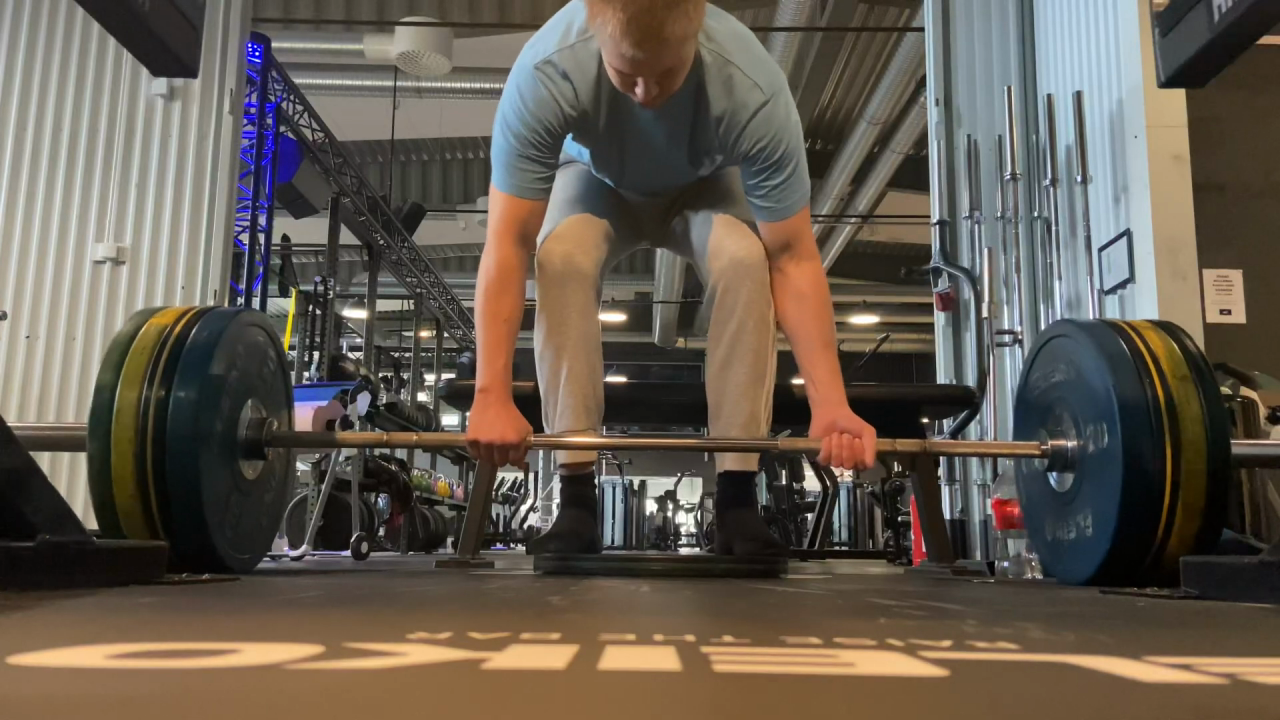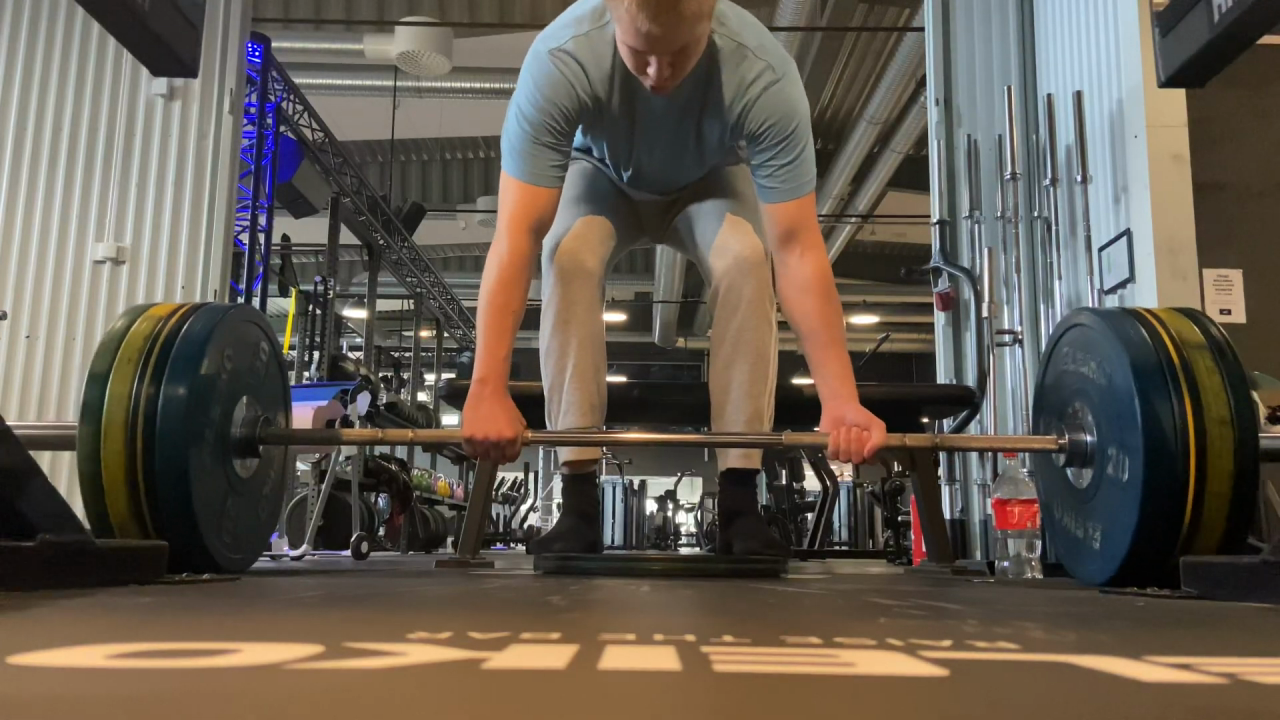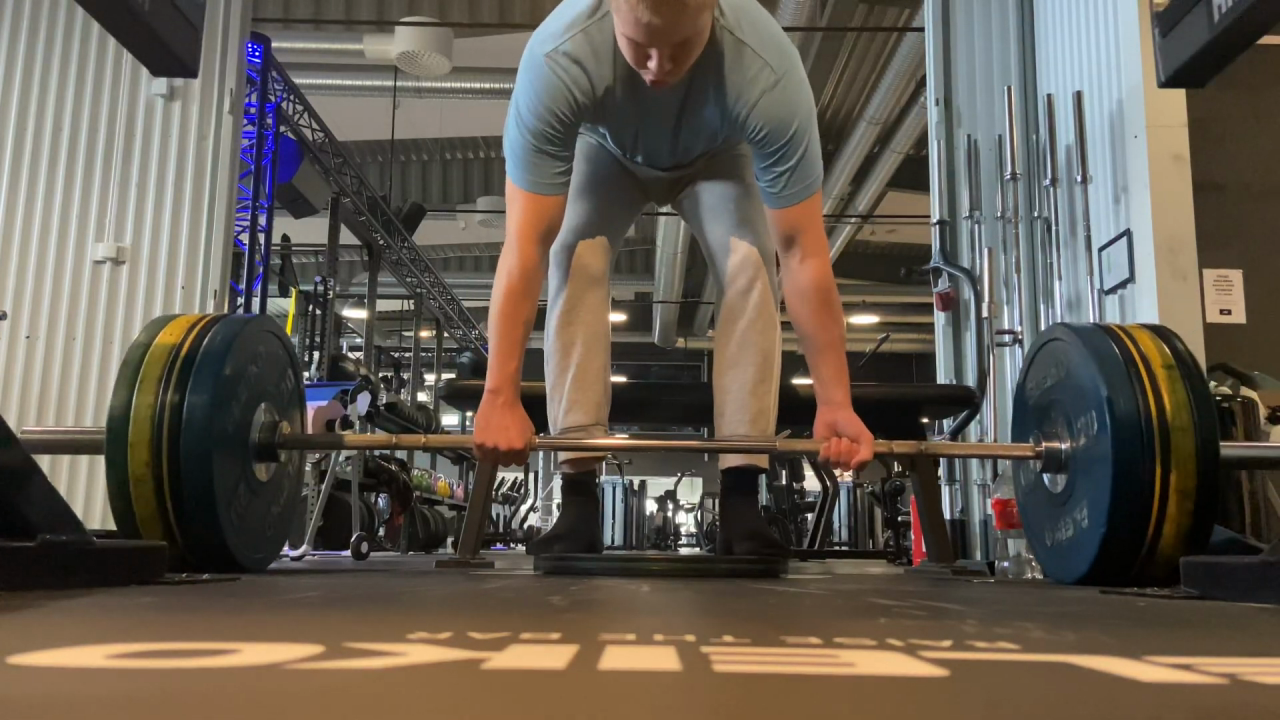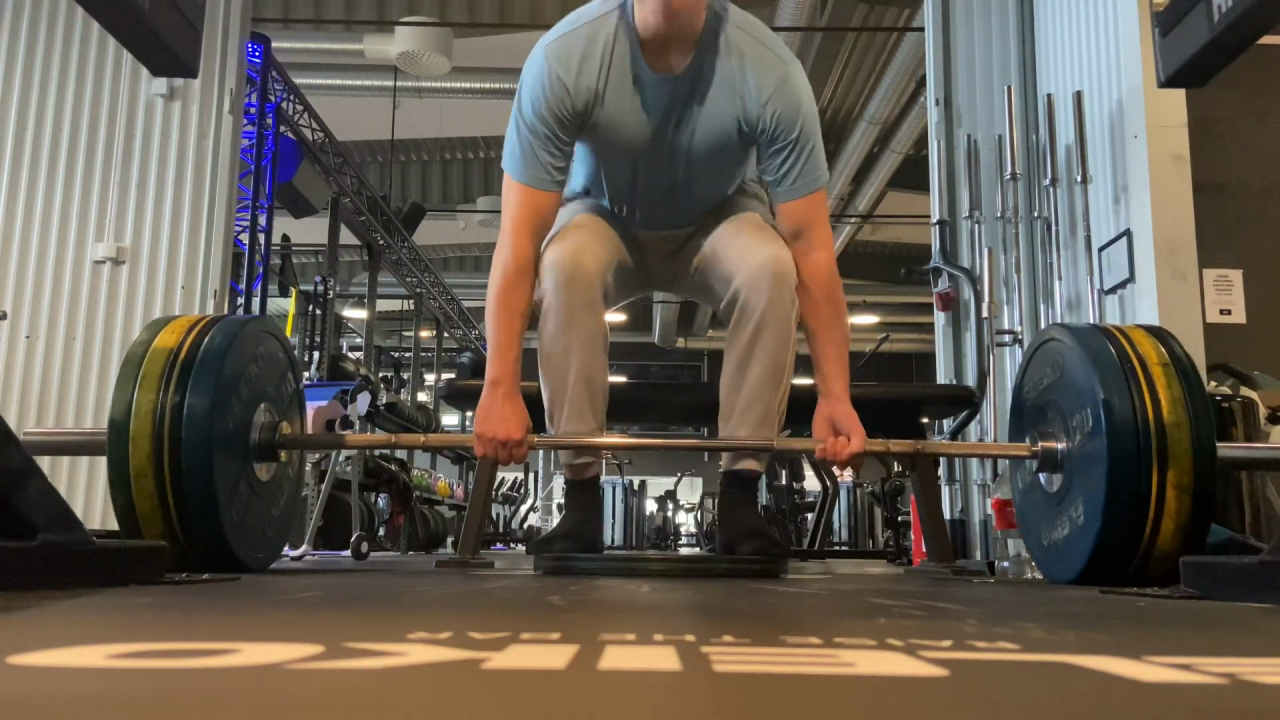
dt=1s
person 1, frame 1
left shoulder: (752, 88)
right shoulder: (545, 72)
left elbow: (791, 258)
right elbow: (508, 244)
left wrist: (829, 404)
right wrist: (492, 395)
left hip: (706, 182)
right hip: (597, 179)
left knee: (743, 262)
right knee: (561, 258)
left ankle: (737, 496)
right ankle: (576, 494)
person 1, frame 2
left shoulder: (762, 73)
right shoulder: (559, 60)
left elbow: (797, 248)
right elbow: (516, 236)
left wrist: (840, 398)
right wrist: (488, 388)
left hip: (710, 179)
right hip: (601, 175)
left knee: (745, 261)
right knee: (567, 258)
left ankle: (739, 497)
right ankle: (579, 498)
person 1, frame 3
left shoulder: (767, 69)
right shoulder: (556, 57)
left elbow: (803, 253)
right elbow: (526, 247)
left wrist: (834, 403)
right wrist: (500, 397)
left hip: (717, 154)
right hip: (605, 149)
left knee: (750, 264)
right knee: (574, 261)
left ankle: (741, 496)
right ankle: (579, 495)
person 1, frame 4
left shoulder: (768, 69)
right shoulder: (564, 56)
left elbow: (810, 244)
right elbow: (520, 238)
left wrist: (834, 396)
right wrist: (500, 388)
left hip: (717, 219)
right hip: (603, 216)
left knee: (770, 269)
right knee: (565, 266)
left ankle: (740, 495)
right ankle: (582, 494)
